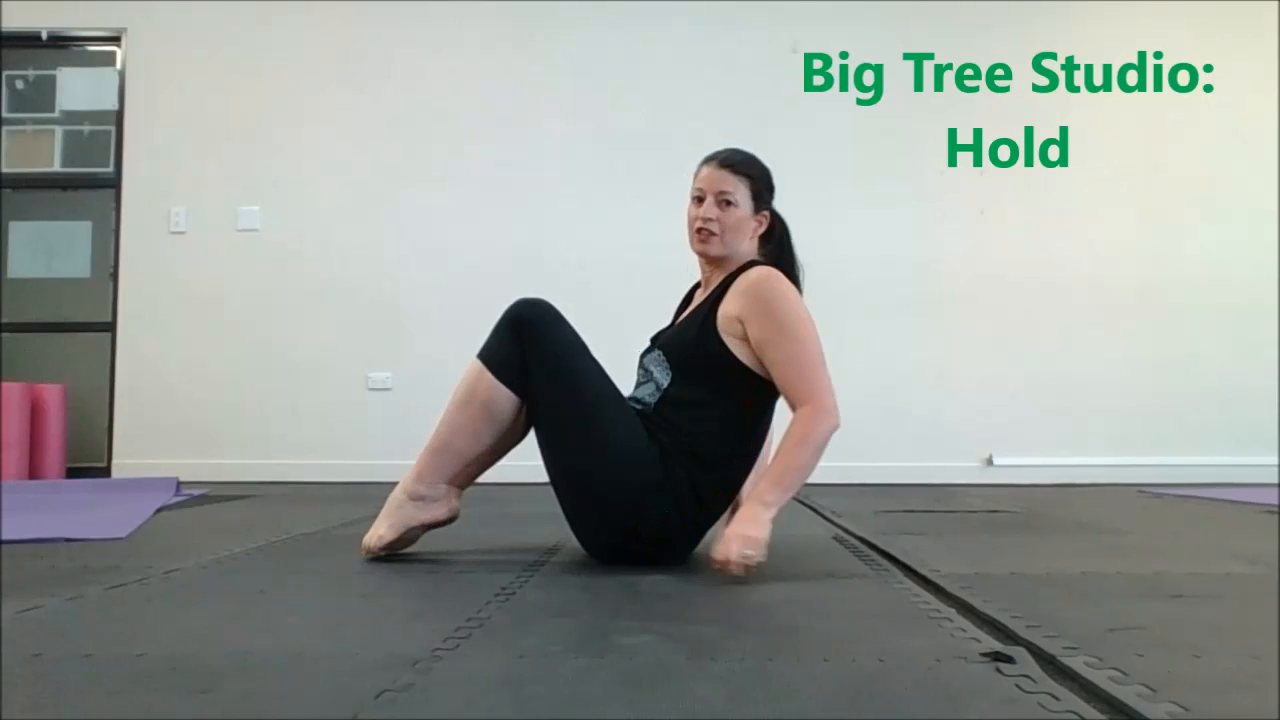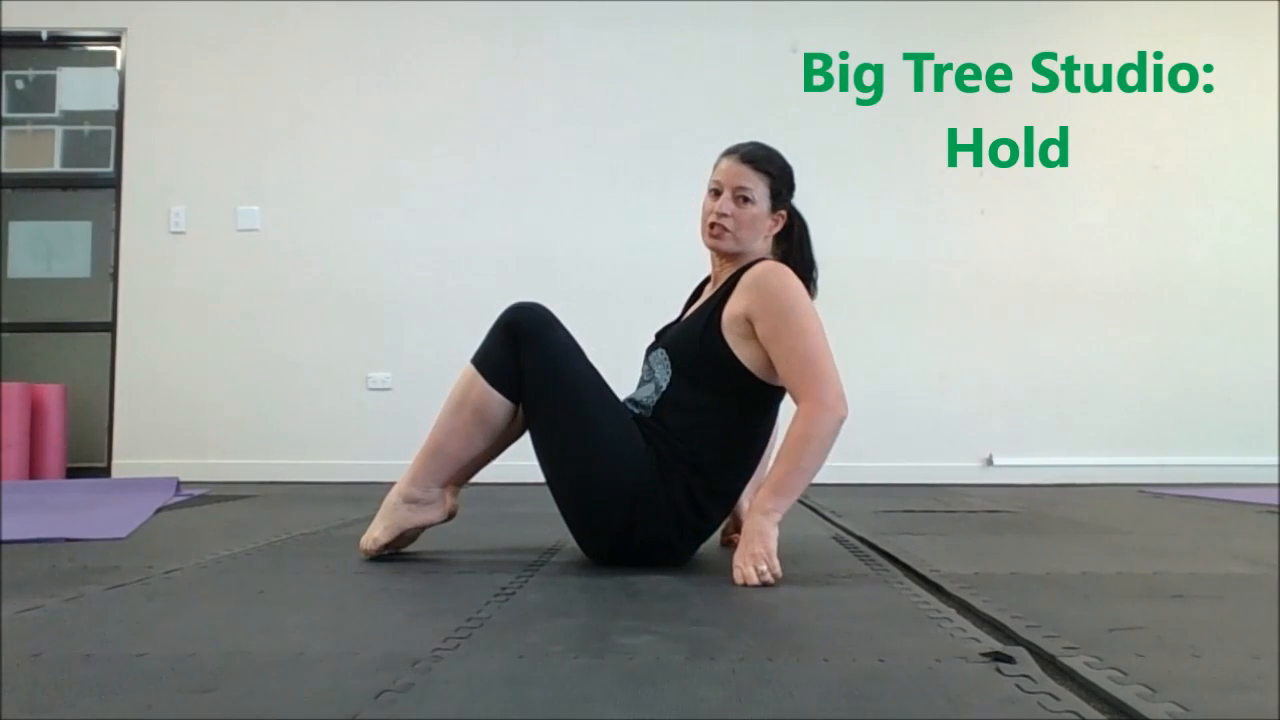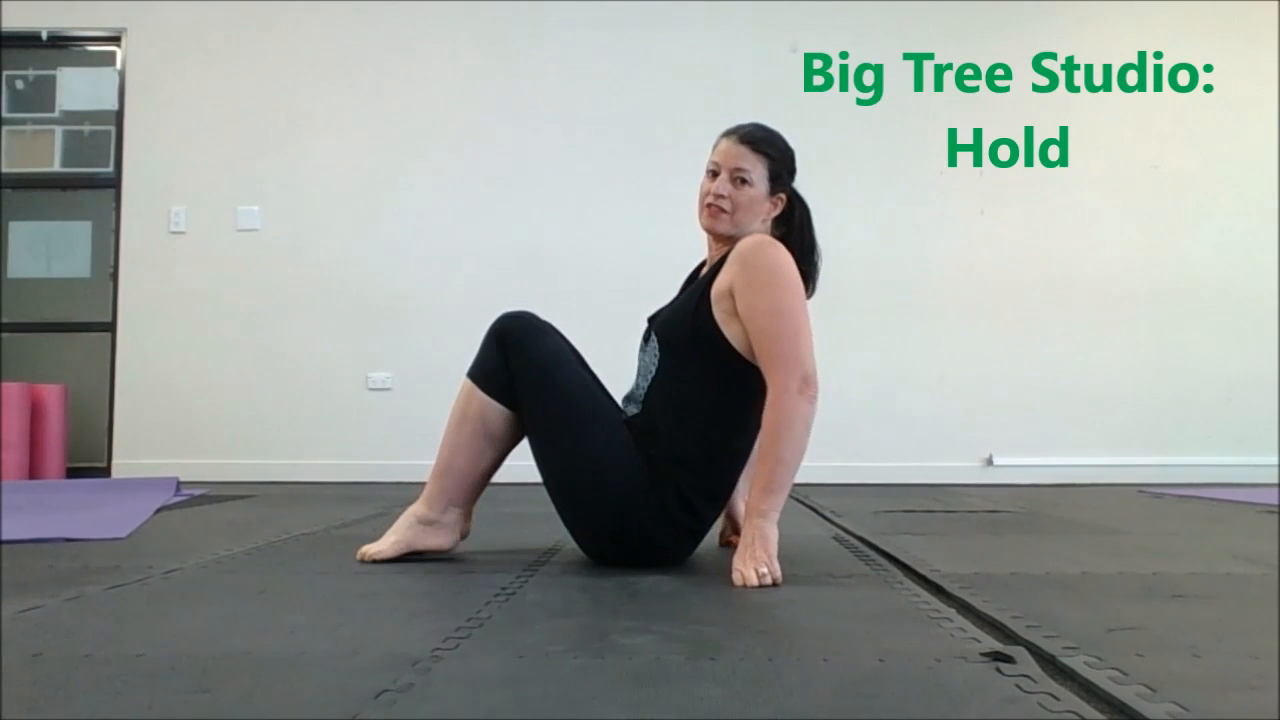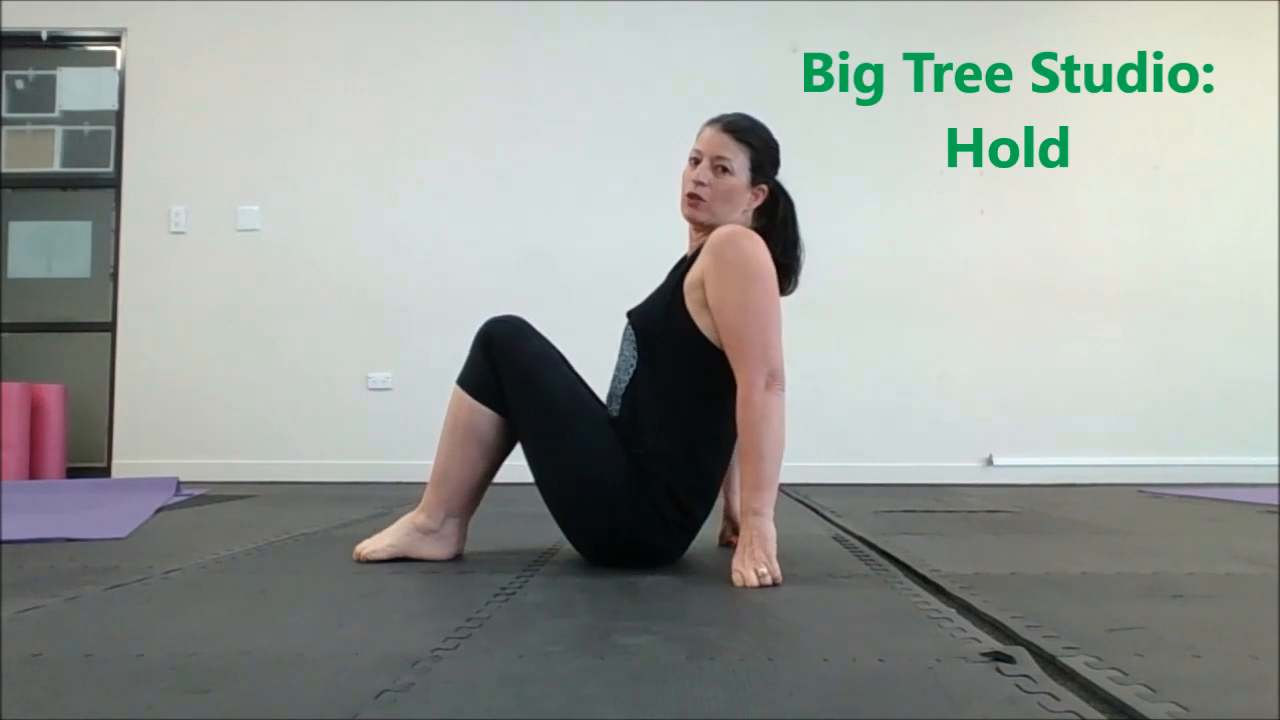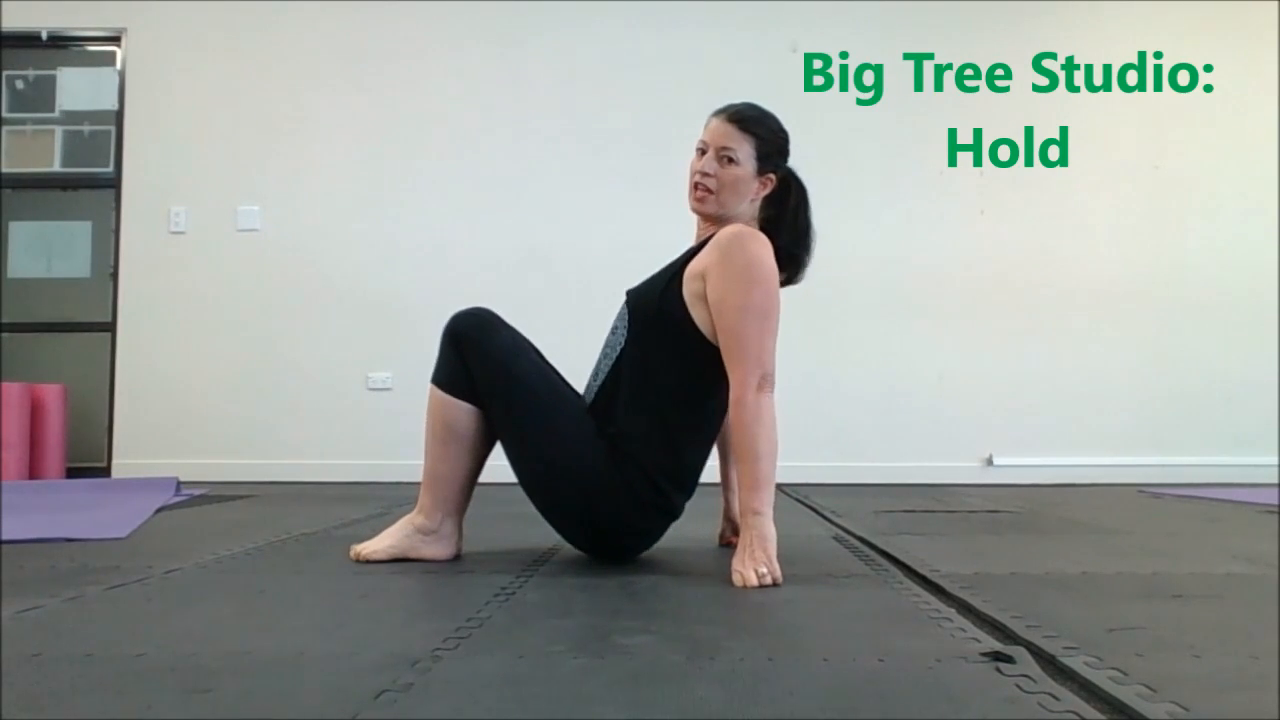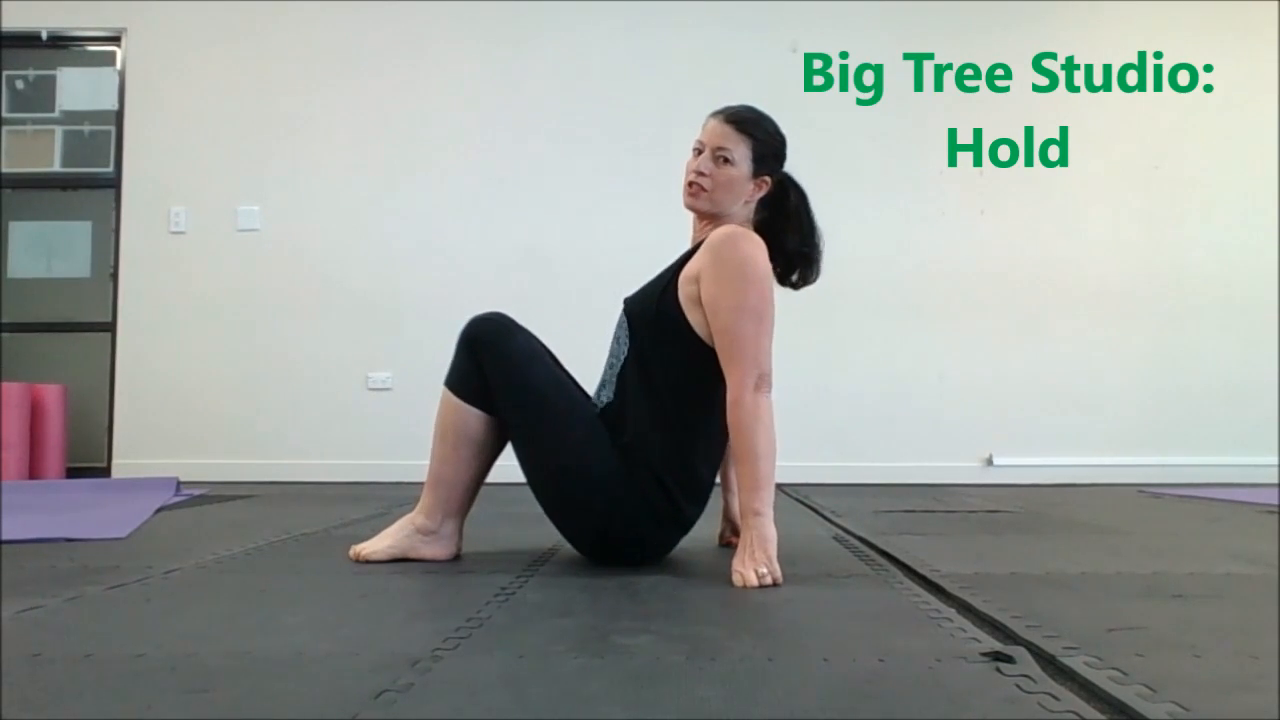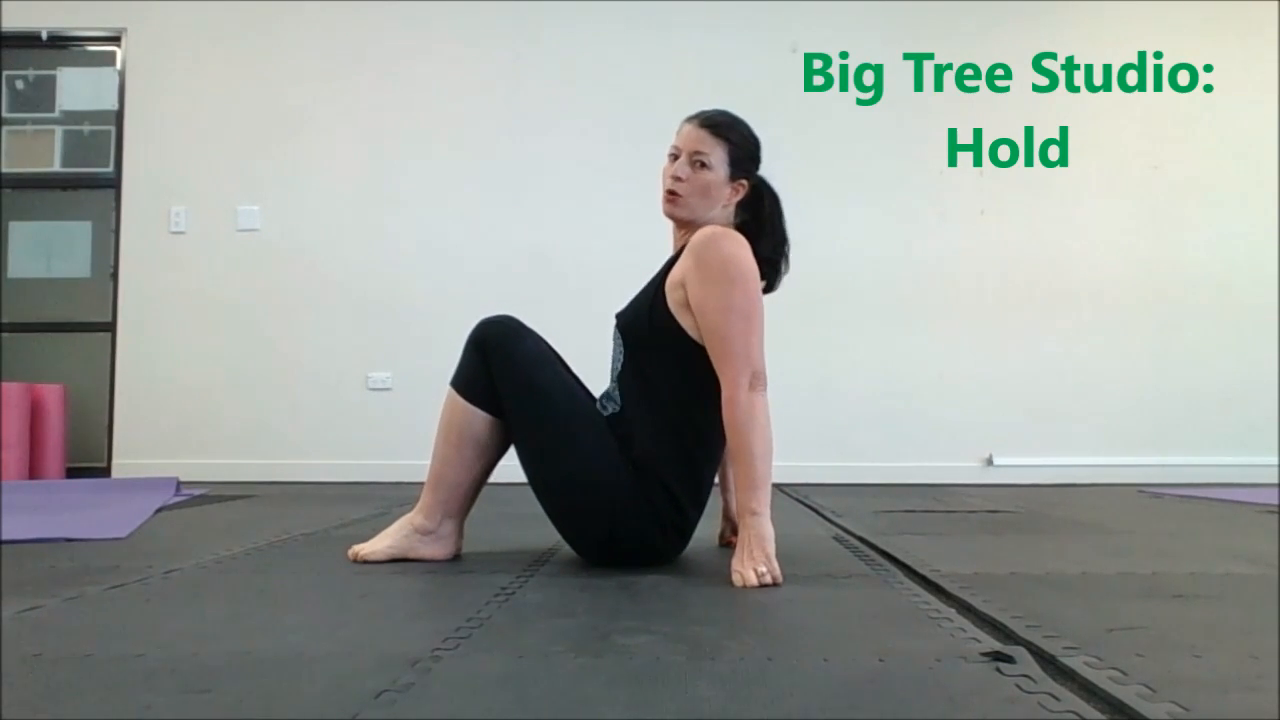
dt=0.3s
person 1, frame 1
left shoulder: (762, 290)
right shoulder: (704, 294)
left elbow: (819, 411)
right elbow: (738, 406)
left wrist: (758, 511)
right wrist: (738, 502)
left hip: (649, 512)
right hip: (636, 505)
left knee: (531, 325)
left ankle: (424, 492)
right ankle: (437, 489)
person 1, frame 2
left shoulder: (769, 285)
right shoulder: (714, 290)
left elbow: (825, 405)
right elbow: (741, 402)
left wrist: (763, 518)
right wrist: (739, 503)
left hip: (646, 515)
right hip: (640, 505)
left knee: (525, 330)
right knee: (533, 369)
left ankle: (420, 494)
right ankle: (434, 489)
person 1, frame 3
left shoulder: (760, 258)
right shoulder: (713, 270)
left elbow: (796, 388)
right elbow: (732, 393)
left wrist: (762, 523)
right wrist: (735, 504)
left hip: (649, 516)
right hip: (644, 509)
left knee: (517, 338)
right knee: (525, 341)
left ankle: (436, 517)
right ankle: (445, 512)
person 1, frame 4
left shoulder: (736, 249)
right shoulder: (702, 259)
left elbow: (763, 385)
right elbow: (718, 395)
left wrist: (758, 524)
right wrist: (733, 506)
left hip: (639, 514)
right hip: (638, 505)
left knee: (504, 343)
right knee: (508, 347)
left ankle: (435, 526)
right ankle: (442, 521)
person 1, frame 5
left shoulder: (741, 250)
right shoulder: (712, 255)
left elbow: (753, 386)
right elbow: (721, 393)
left wrist: (759, 524)
right wrist: (732, 507)
left hip: (615, 501)
left knee: (472, 334)
right knee: (481, 339)
left ankle: (432, 528)
right ankle: (437, 524)
person 1, frame 6
left shoulder: (735, 250)
right shoulder: (711, 254)
left elbow: (750, 388)
right elbow: (721, 395)
left wrist: (759, 526)
right wrist: (733, 510)
left hip: (628, 509)
right hip: (631, 503)
left knee: (490, 341)
right knee: (495, 341)
left ankle: (434, 528)
right ankle: (438, 522)
person 1, frame 7
left shoulder: (717, 249)
right shoulder: (692, 261)
left elbow: (747, 386)
right elbow: (712, 396)
left wrist: (756, 522)
right wrist: (734, 509)
left hip: (632, 515)
right hip: (633, 504)
left knee: (498, 344)
right knee: (502, 347)
left ankle: (432, 528)
right ankle: (439, 523)
